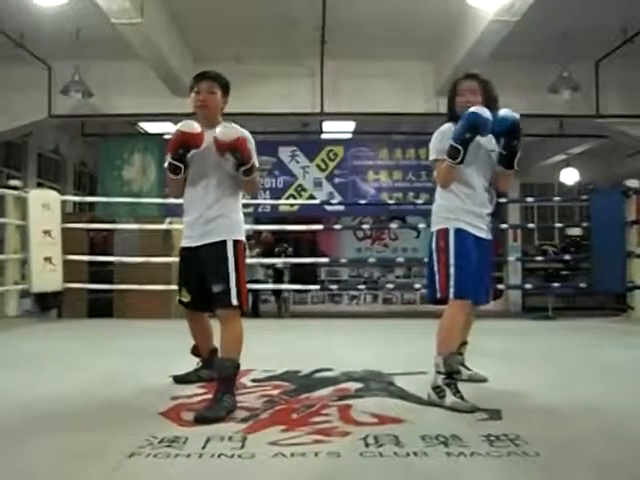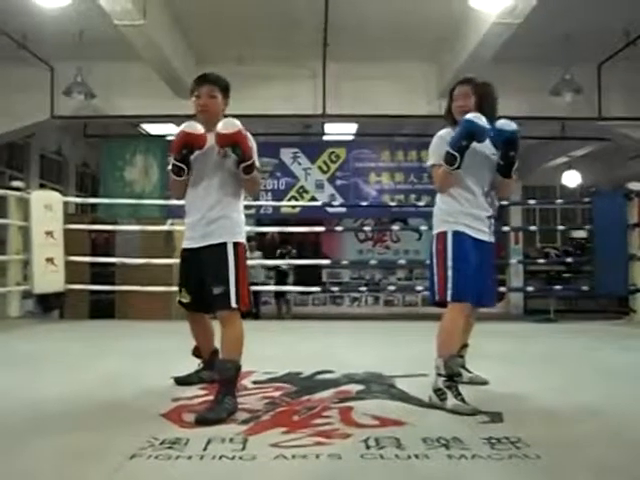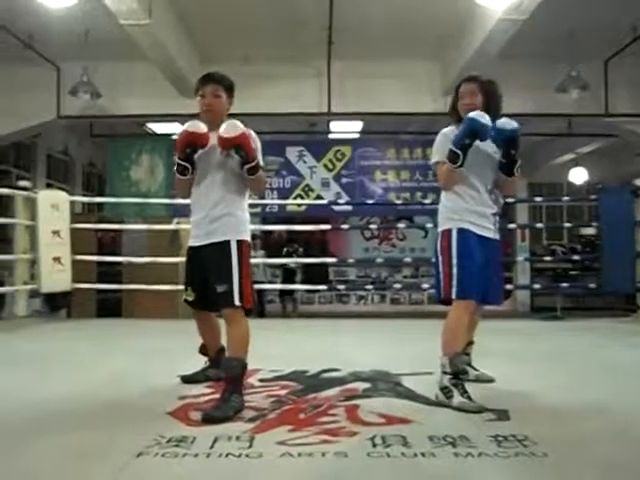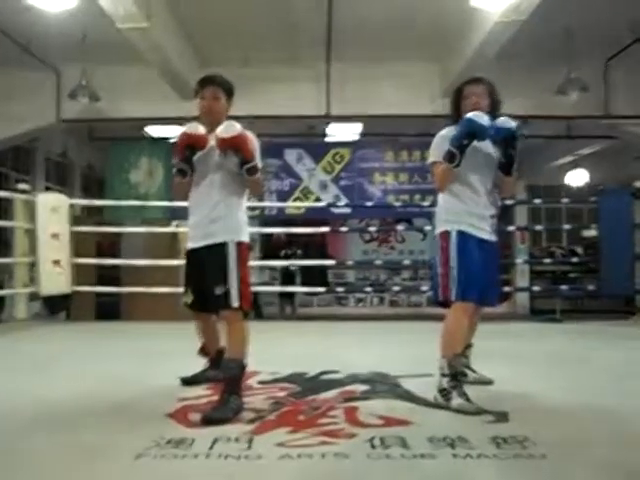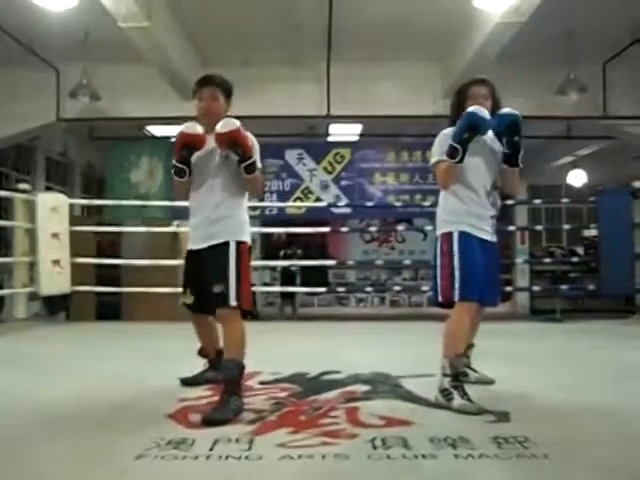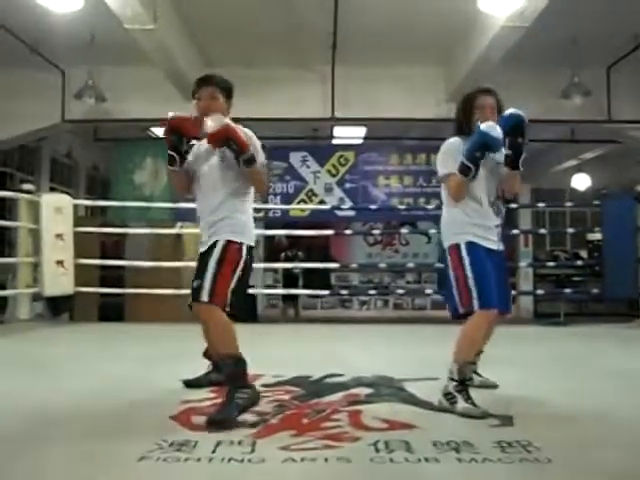
dt=0.2s
person 1, frame 1
left shoulder: (237, 136)
right shoulder: (186, 139)
left elbow: (252, 188)
right elbow: (175, 191)
left wrist: (244, 159)
right wrist: (175, 159)
left hip: (224, 233)
right hip: (192, 235)
left knee: (227, 308)
right knee: (192, 306)
left ankle: (226, 390)
right ankle: (209, 363)
person 1, frame 2
left shoulder: (238, 137)
right shoulder: (189, 141)
left elbow: (253, 189)
right elbow: (177, 193)
left wrist: (244, 158)
right wrist: (179, 160)
left hip: (225, 236)
right hip: (193, 237)
left knee: (227, 309)
right knee: (193, 307)
left ankle: (227, 392)
right ankle: (210, 365)
person 1, frame 3
left shoulder: (243, 137)
right shoulder: (194, 140)
left elbow: (258, 188)
right elbow: (182, 191)
left wrist: (248, 160)
right wrist: (182, 159)
left hip: (229, 234)
right hip: (198, 235)
left knee: (232, 308)
right knee: (199, 305)
left ankle: (234, 389)
right ankle: (216, 363)
person 1, frame 4
left shoulder: (242, 139)
right shoulder: (193, 142)
left elbow: (256, 190)
right elbow: (181, 193)
left wrist: (246, 159)
right wrist: (182, 162)
left hip: (228, 236)
right hip: (197, 236)
left knee: (231, 309)
right knee: (200, 307)
left ankle: (233, 391)
right ankle: (217, 364)
person 1, frame 5
left shoulder: (241, 138)
right shoulder: (193, 143)
left elbow: (256, 189)
right elbow: (181, 193)
left wrist: (244, 155)
right wrist: (181, 161)
left hip: (230, 234)
right hip: (198, 238)
left knee: (227, 309)
right knee: (197, 307)
left ankle: (233, 392)
right ankle: (215, 365)
person 1, frame 6
left shoulder: (241, 139)
right shoulder: (198, 147)
left elbow: (260, 185)
right elbow: (180, 187)
left wrist: (241, 151)
right wrist: (175, 150)
left hip: (233, 237)
right hip: (211, 238)
left knee: (208, 305)
right knee: (205, 306)
left ankle: (240, 386)
right ankle: (220, 368)
person 2, frame 1
left shoulder: (493, 136)
right shoulder: (446, 133)
left elbow: (503, 186)
right elbow: (443, 180)
left wrist: (510, 147)
right wrist: (462, 141)
left hip: (481, 228)
right hip: (453, 226)
left knee: (472, 302)
right knee: (459, 300)
left ankle: (456, 362)
right ankle: (441, 381)
person 2, frame 2
left shoulder: (494, 141)
right shoulder: (445, 137)
left elbow: (503, 192)
right elbow: (441, 184)
left wrist: (508, 156)
right wrist: (459, 147)
left hip: (483, 231)
right hip: (454, 229)
left knee: (472, 305)
right knee: (458, 303)
left ankle: (457, 365)
right ankle: (442, 383)
person 2, frame 3
left shoulder: (497, 138)
right shoulder: (449, 136)
left elbow: (508, 189)
right elbow: (445, 181)
left wrist: (510, 156)
right wrist: (462, 145)
left hip: (489, 229)
right hip: (459, 226)
left knee: (478, 302)
right knee: (463, 301)
left ankle: (463, 362)
right ankle: (448, 381)
person 2, frame 4
left shoulder: (495, 141)
right shoulder: (448, 136)
left elbow: (507, 190)
right elbow: (440, 182)
left wrist: (509, 156)
right wrist: (459, 145)
left hip: (486, 230)
right hip: (457, 228)
left knee: (477, 304)
right knee: (462, 303)
left ankle: (462, 364)
right ankle: (447, 383)
person 2, frame 5
left shoulder: (495, 142)
right shoulder: (449, 135)
left elbow: (512, 188)
right elbow: (443, 180)
left wrist: (513, 148)
right wrist: (462, 139)
left hip: (486, 230)
right hip: (458, 229)
left knee: (480, 303)
right knee: (464, 303)
left ankle: (462, 364)
right ankle: (448, 383)
person 2, frame 6
left shoulder: (498, 148)
right shoulder: (454, 147)
left elbow: (511, 192)
right elbow: (453, 194)
left wrist: (515, 148)
right wrist: (474, 157)
left hip: (491, 239)
right hip: (463, 238)
left knee: (494, 311)
right knee: (483, 311)
left ankle: (469, 369)
right ankle: (453, 387)
